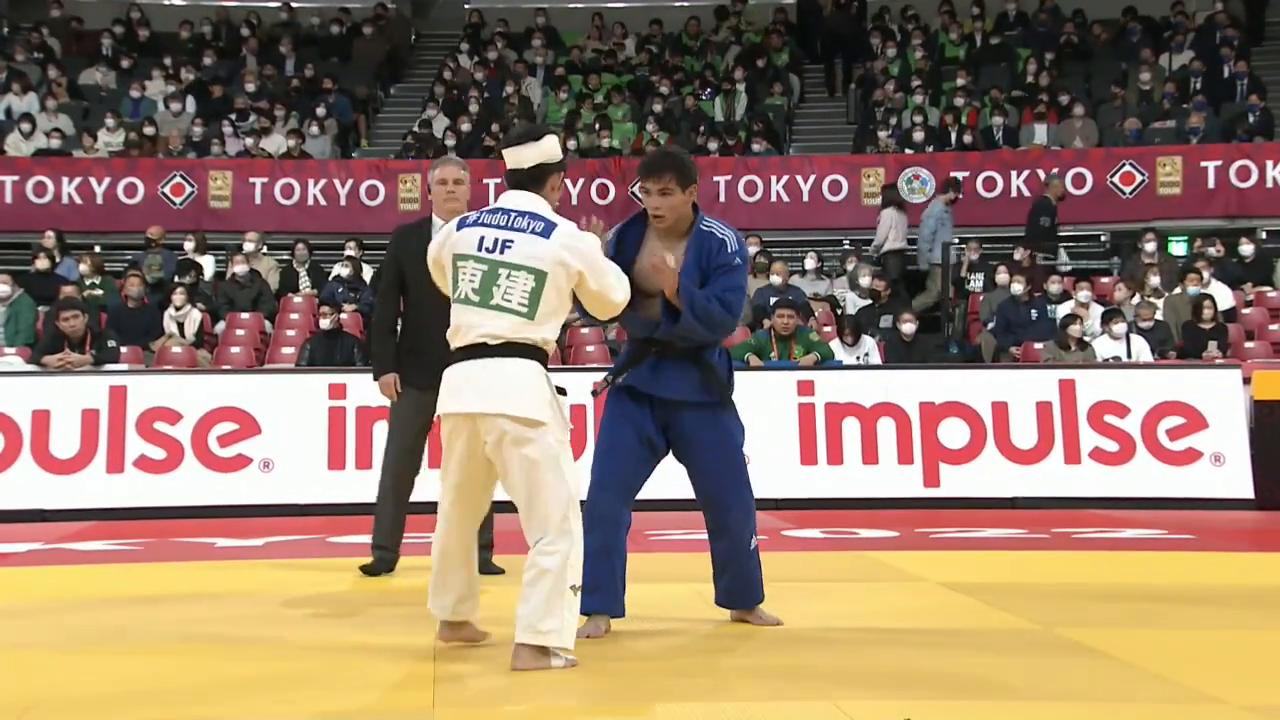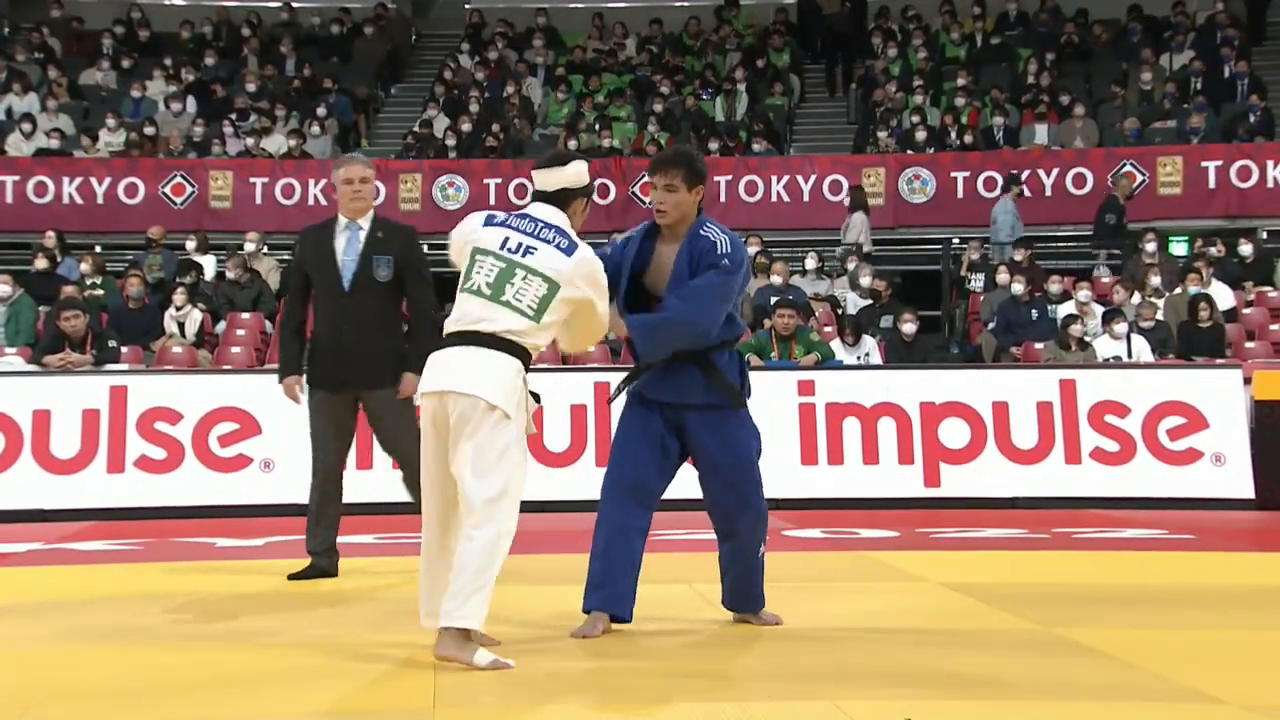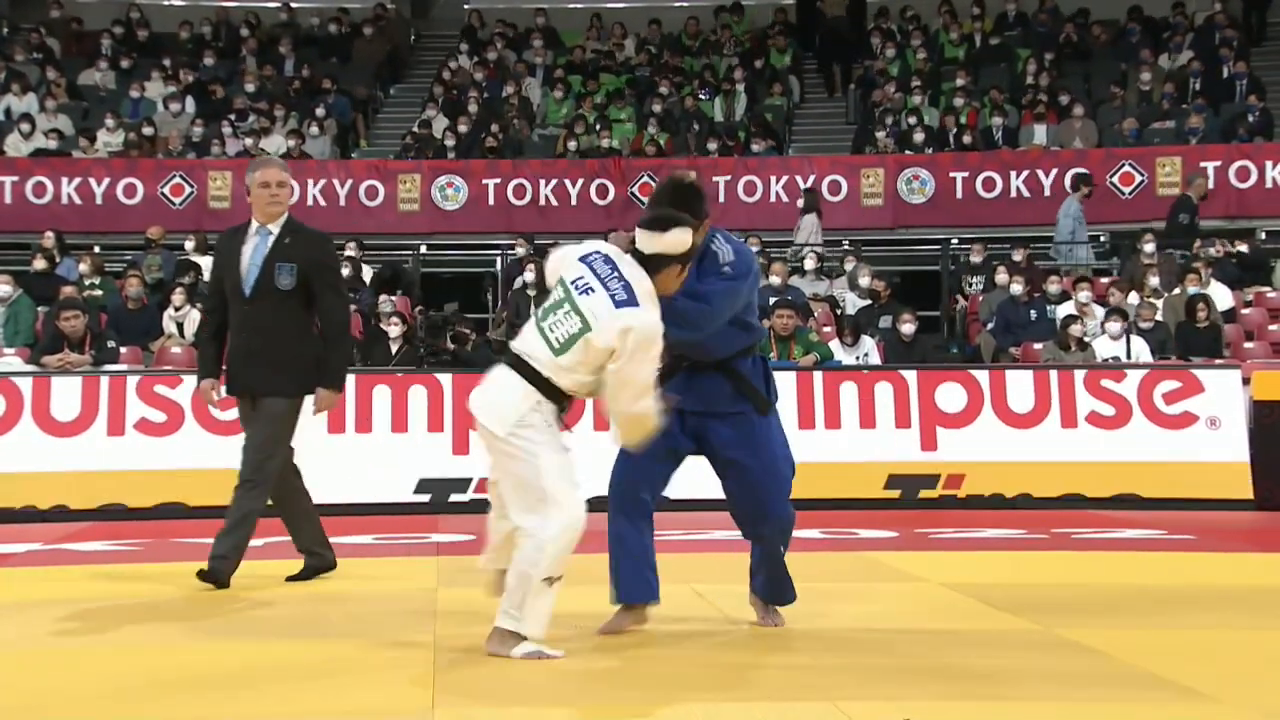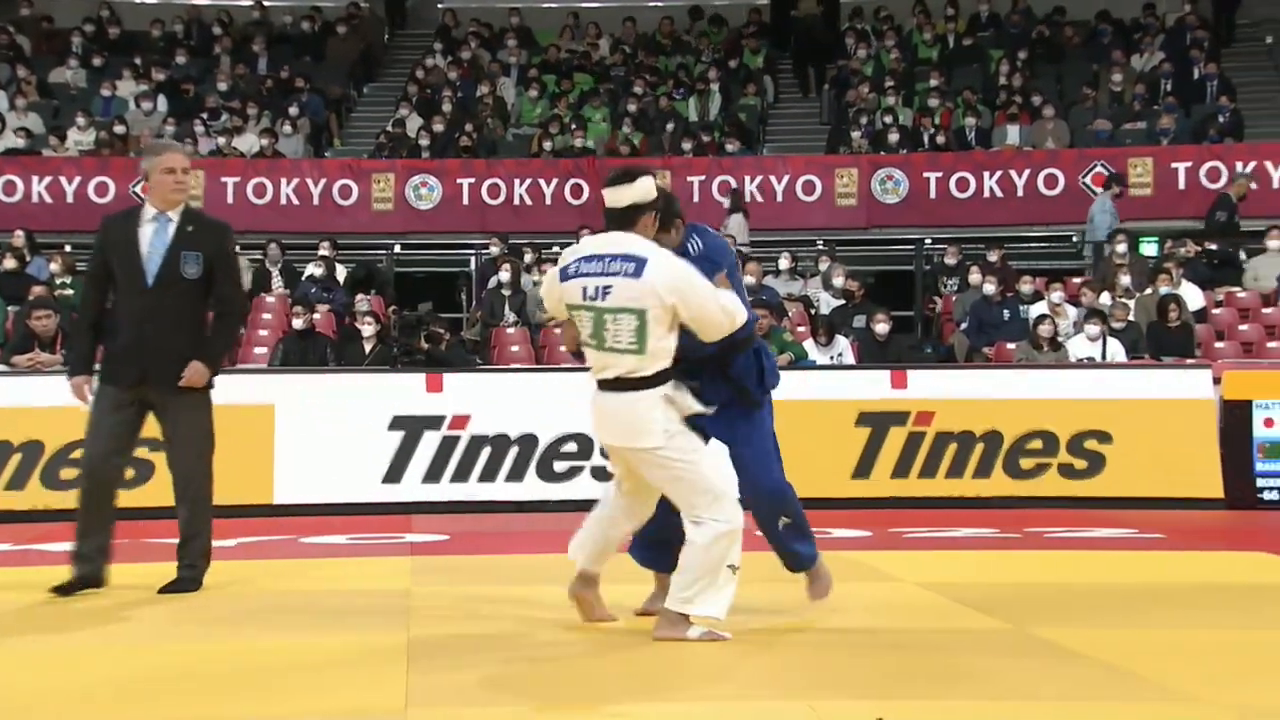
dt=0.5s
person 1, frame 1
left shoulder: (458, 229)
right shoulder: (567, 239)
right elbow: (611, 302)
right wrist: (594, 247)
left hip: (461, 381)
right hip: (520, 385)
left knee: (460, 509)
right knee: (553, 519)
left ankle: (454, 618)
right ankle: (536, 641)
person 1, frame 2
left shoulder: (483, 222)
right shoulder: (583, 261)
right elbow: (585, 333)
right wrist: (560, 334)
left hip: (442, 369)
right hip: (491, 380)
left knee: (446, 507)
right knee: (490, 509)
left ankle: (448, 619)
right ankle: (458, 632)
person 1, frame 3
left shoulder: (595, 254)
right shoulder: (641, 322)
left elbow: (556, 266)
right elbow: (630, 406)
right wrist: (640, 434)
left hip: (500, 390)
right hip: (521, 409)
left knee: (522, 499)
right knee: (556, 517)
left ankle: (505, 565)
right ankle: (511, 632)
person 1, frame 4
left shoulder: (567, 265)
right shoulder: (665, 269)
left elbow: (555, 304)
right elbow: (718, 322)
right wrist: (726, 295)
left hip: (608, 407)
right hip: (648, 413)
left knee: (632, 493)
right knee: (718, 512)
left ankle: (585, 575)
right ankle: (677, 616)
person 2, frame 1
left shoulder: (721, 245)
right shoulder: (624, 233)
left elbow: (723, 318)
left wrist: (678, 293)
left hip: (698, 379)
right hip: (638, 375)
left knee: (729, 497)
right knee: (607, 494)
left ankle: (743, 601)
right ankle: (599, 608)
person 2, frame 2
left shoulder: (723, 249)
right shoulder: (639, 240)
left elbow: (695, 320)
left wrist: (630, 328)
left hip: (713, 384)
right hip: (654, 384)
left knee: (741, 501)
right knee: (624, 495)
left ankle: (747, 603)
right ankle: (604, 609)
person 2, frame 3
left shoulder: (733, 261)
left elbow: (698, 319)
left hip: (736, 393)
right hip: (679, 385)
left knee: (770, 506)
right knee: (628, 488)
left ankle: (765, 595)
right ankle: (634, 600)
person 2, frame 4
left shoulder: (705, 249)
left hip: (735, 375)
right hip: (688, 377)
left knee: (759, 480)
left ankle: (807, 560)
right ankle: (663, 582)
person 3, frame 1
right shoulder: (406, 238)
right elbow: (386, 307)
right wrist: (385, 365)
right hip: (417, 369)
right knee: (400, 461)
left ankle: (479, 552)
right ankle: (385, 550)
person 3, frame 2
left shoulder: (400, 238)
right shoulder: (311, 239)
left elbow: (424, 309)
right elbow: (294, 309)
left wrist: (415, 365)
right wrist: (290, 367)
left hip: (384, 370)
right hip: (328, 371)
left knee: (410, 457)
right knee: (325, 467)
right ankle: (324, 556)
person 3, frame 3
left shoulder: (312, 244)
right shoulder: (229, 242)
left elbow: (335, 318)
right elbow: (214, 312)
left wrist: (331, 380)
right wrist: (208, 371)
left hip: (286, 377)
right hip: (245, 376)
left knee: (257, 470)
right knee: (277, 468)
left ankle: (223, 561)
right ankle: (318, 553)
person 3, frame 4
left shoulder: (213, 233)
right shoulder: (115, 228)
left elbow: (232, 307)
right elbow: (92, 301)
left wrist: (209, 359)
right wrist: (79, 365)
left hip: (184, 373)
right hip: (122, 372)
left knee: (192, 474)
right knee: (96, 467)
left ankle: (193, 567)
right ankle: (88, 567)
